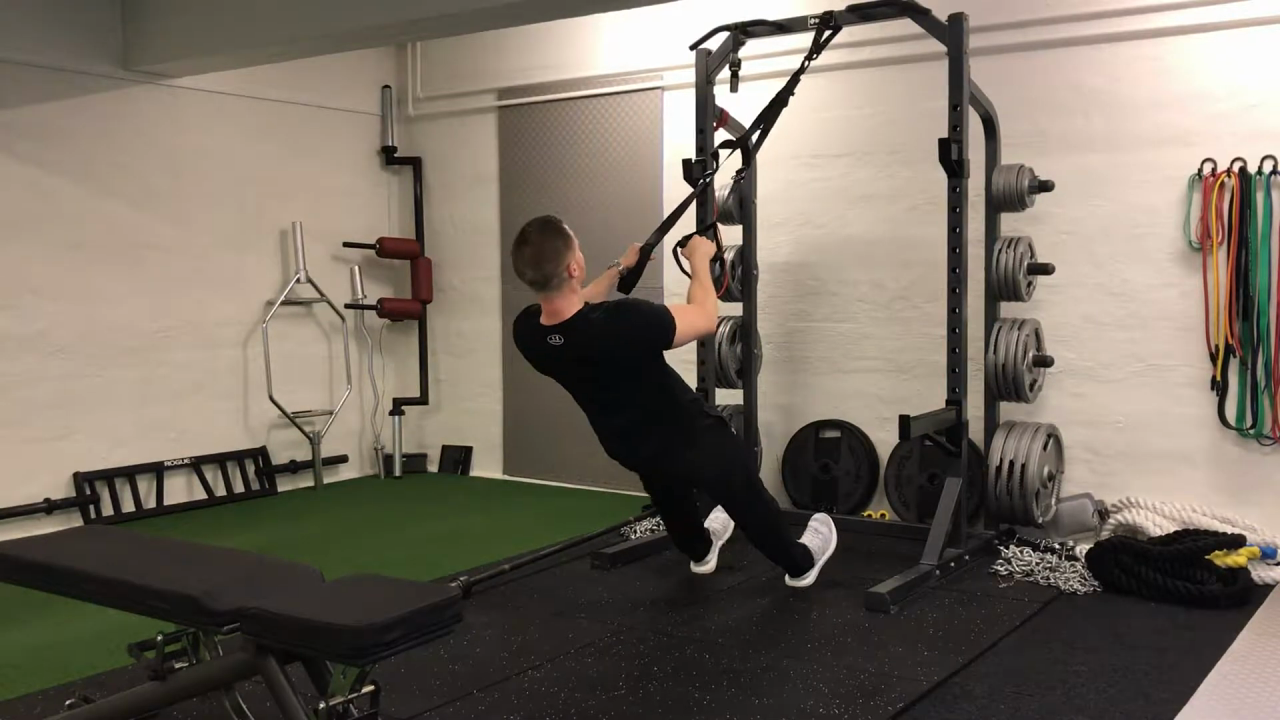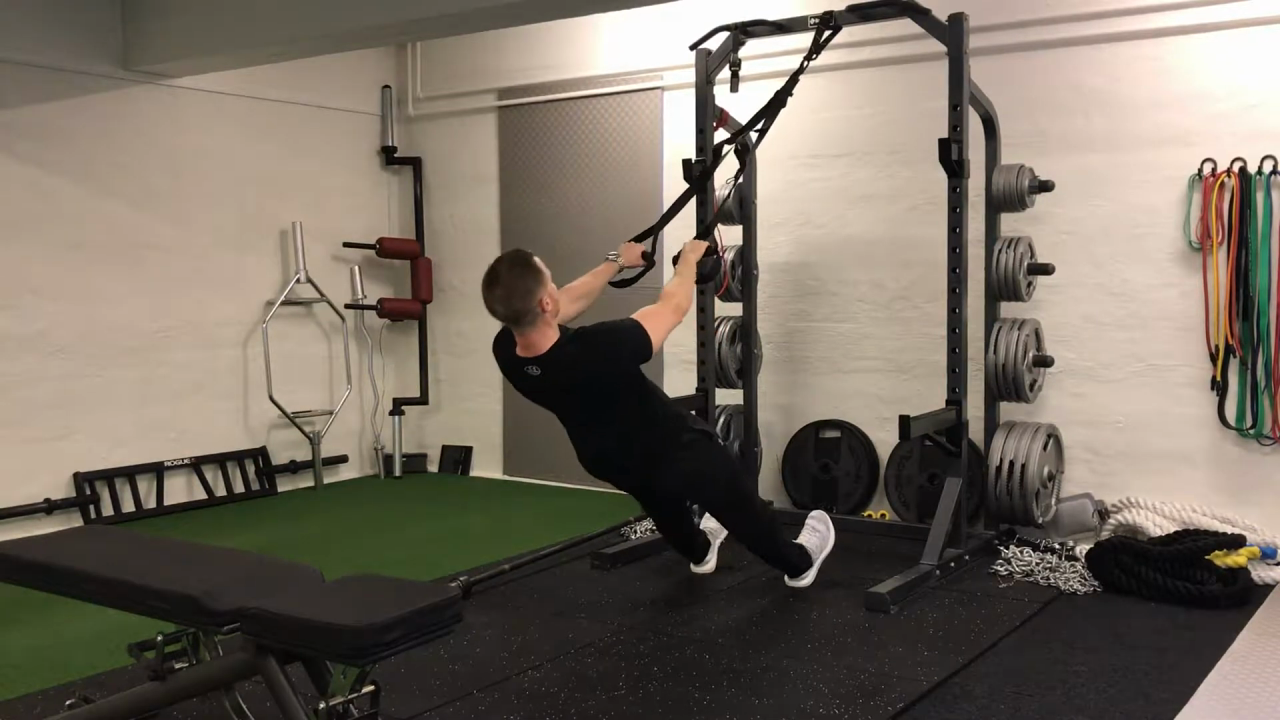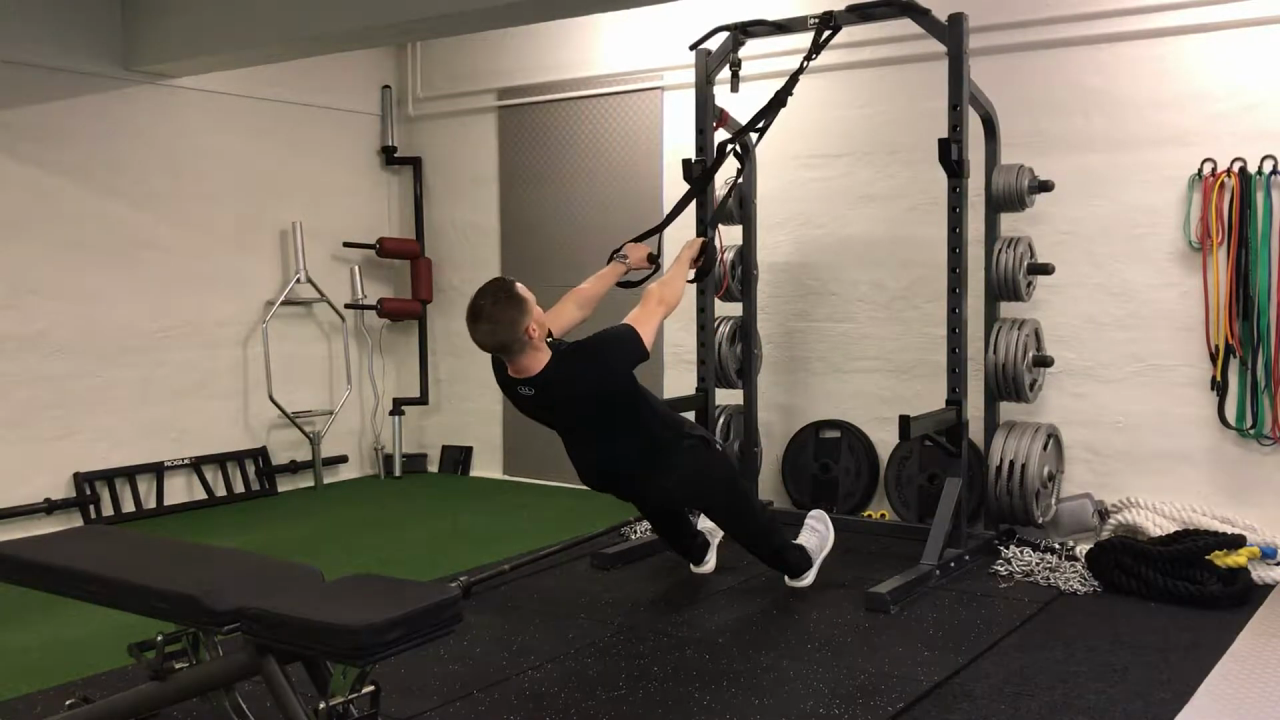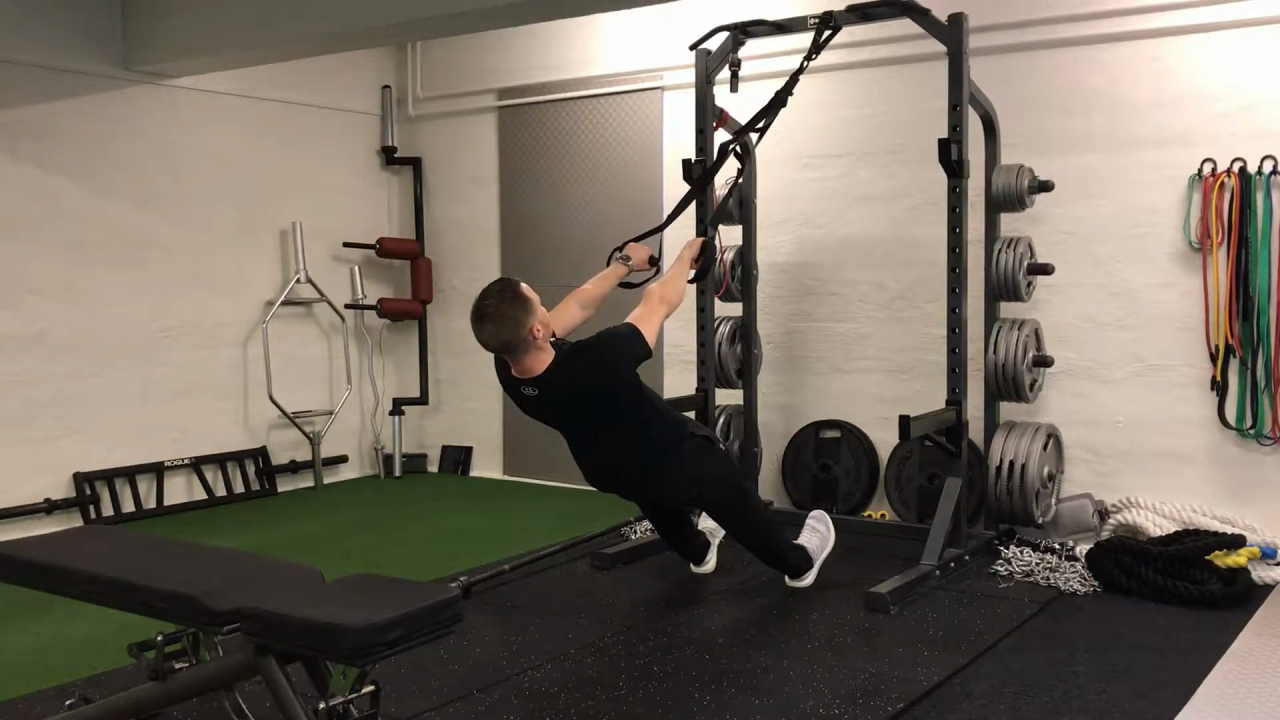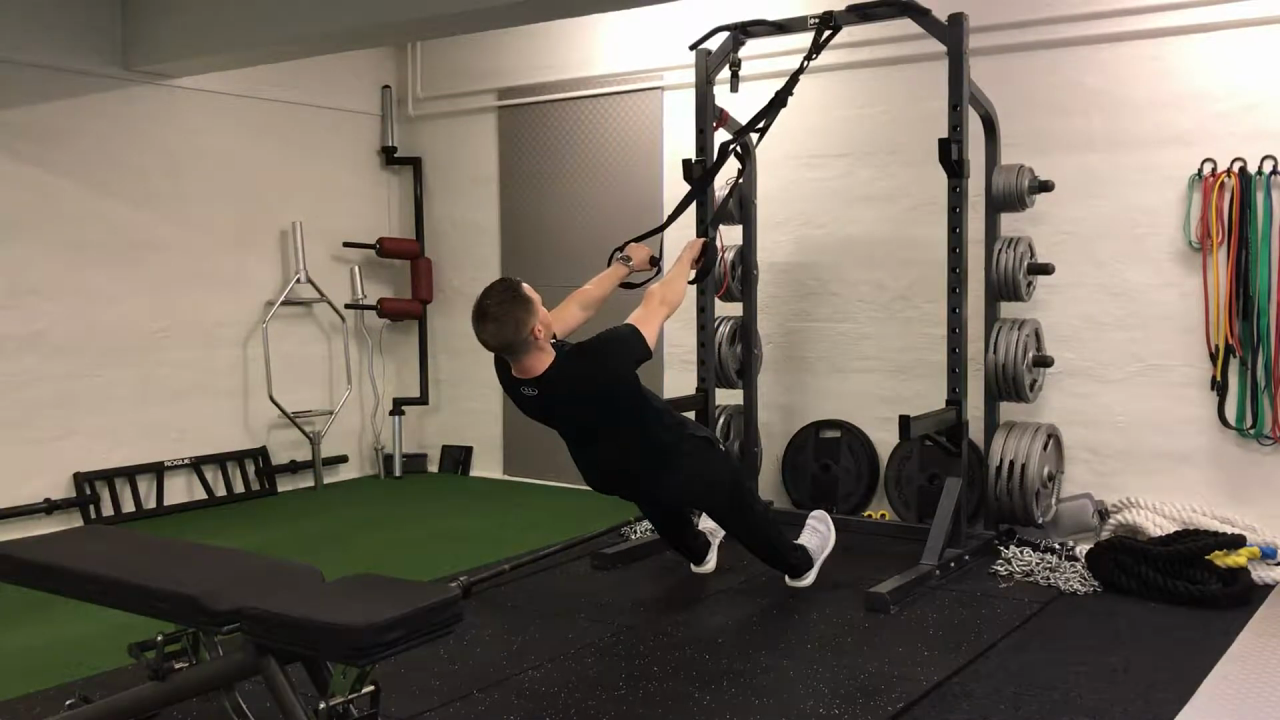
dt=0.4s
person 1, frame 1
left shoulder: (526, 333)
right shoulder: (624, 321)
right elbow: (705, 318)
left wrist: (618, 268)
right wrist: (699, 261)
left hip: (630, 446)
right hip: (689, 439)
left knee: (669, 479)
right knee: (742, 493)
left ankle: (699, 550)
right ankle: (800, 562)
person 1, frame 2
left shoulder: (506, 353)
right shoulder: (599, 350)
left elbow: (572, 300)
right elbow: (673, 307)
left wrist: (617, 261)
right wrist: (688, 259)
left hip: (613, 463)
right hip: (676, 455)
right knee: (735, 503)
left ankle: (699, 550)
right ankle: (798, 562)
person 1, frame 3
left shoulder: (505, 370)
right shoulder: (592, 366)
left elbow: (575, 305)
right elbow: (656, 303)
left wrist: (623, 262)
right wrist: (686, 254)
left hip: (610, 473)
right hip: (675, 463)
right knee: (734, 507)
left ankle: (698, 551)
right ankle: (798, 563)
person 1, frame 4
left shoulder: (508, 370)
right shoulder: (596, 365)
left elbow: (579, 305)
right elbow: (658, 302)
left wrist: (625, 263)
right wrist: (687, 254)
left hip: (615, 473)
right hip: (679, 462)
right knee: (735, 506)
left ankle: (698, 551)
right ankle: (798, 563)
person 1, frame 5
left shoulder: (507, 369)
right shoulder: (596, 367)
left elbow: (579, 306)
right elbow: (658, 303)
left wrist: (626, 263)
right wrist: (687, 255)
left hip: (613, 474)
right hip: (679, 463)
right knee: (735, 505)
left ankle: (698, 550)
right ankle: (798, 563)
